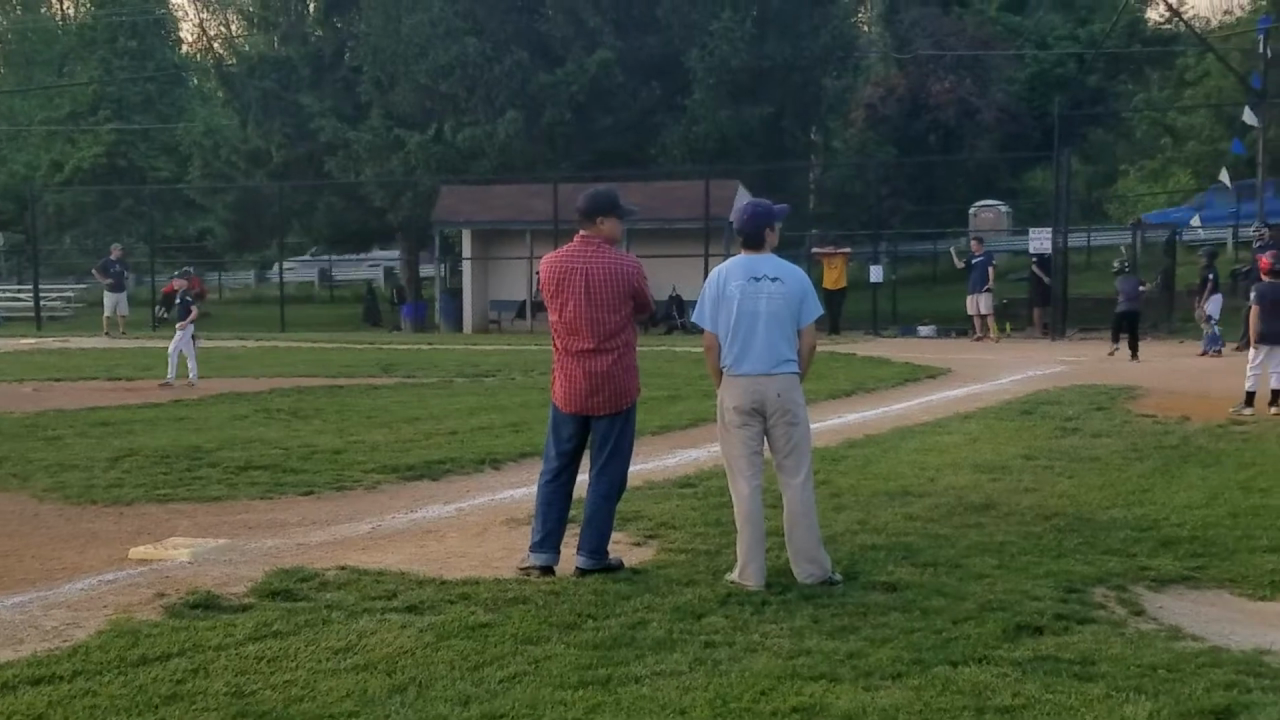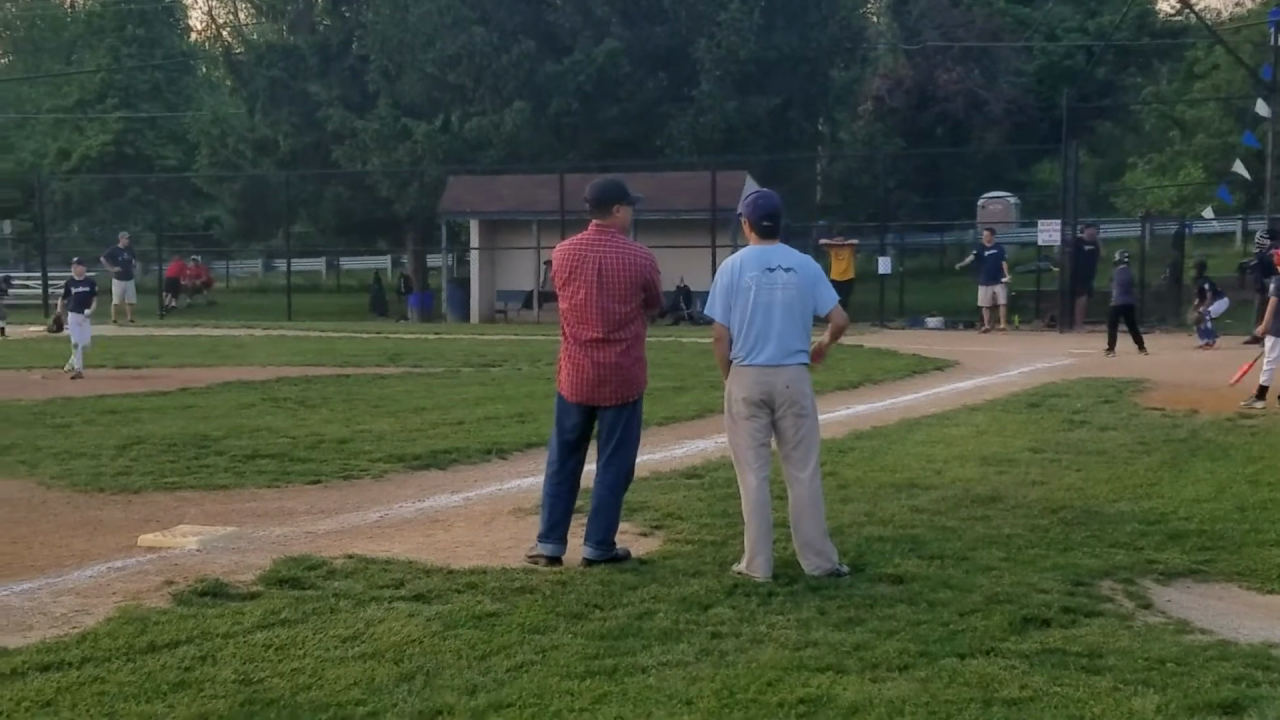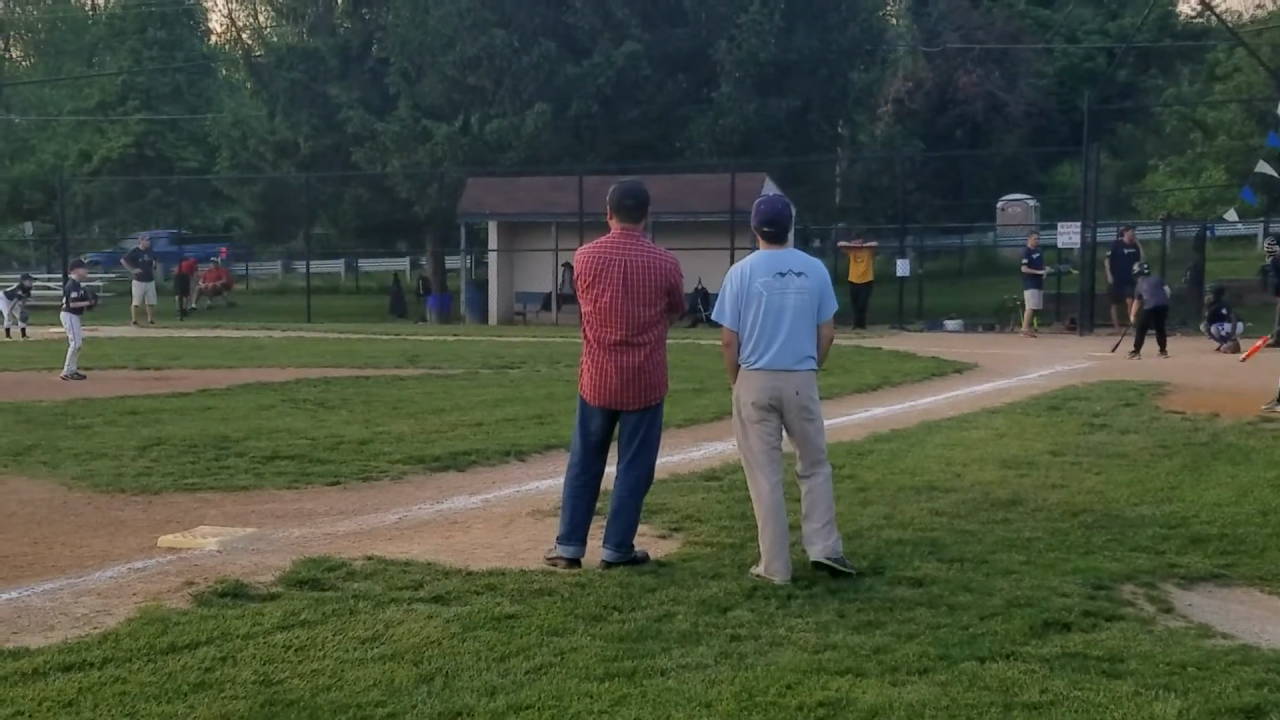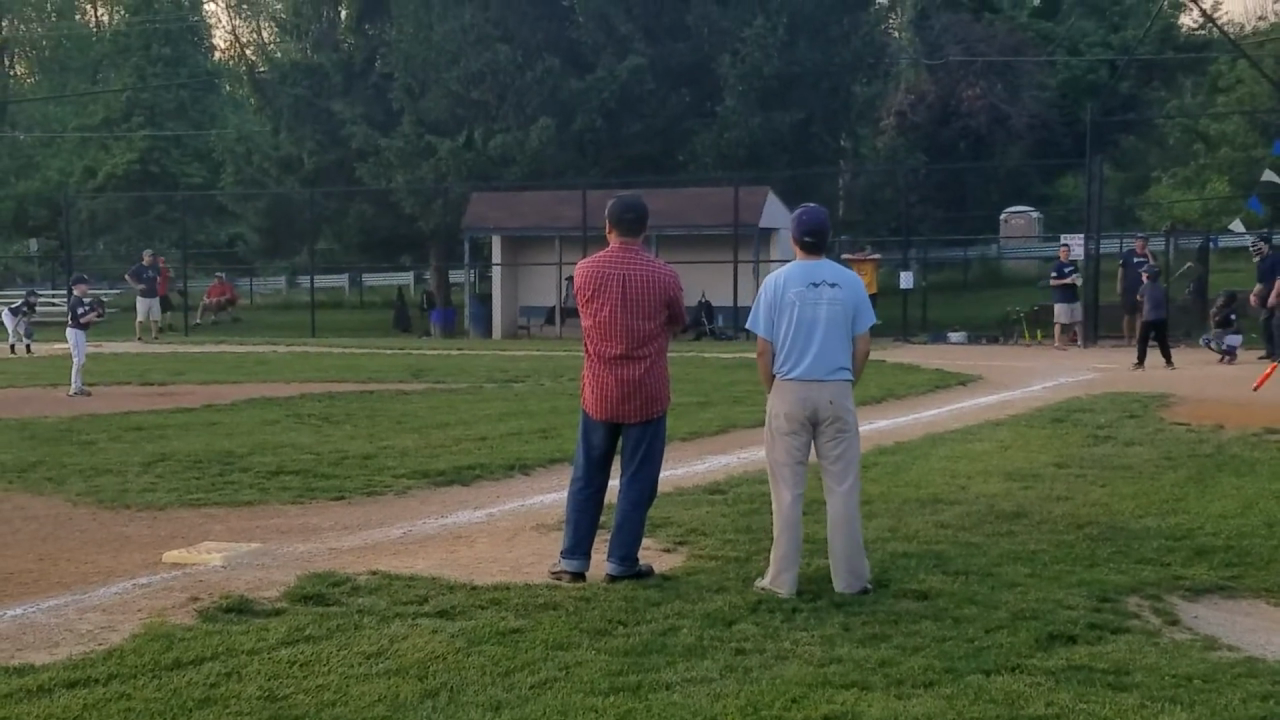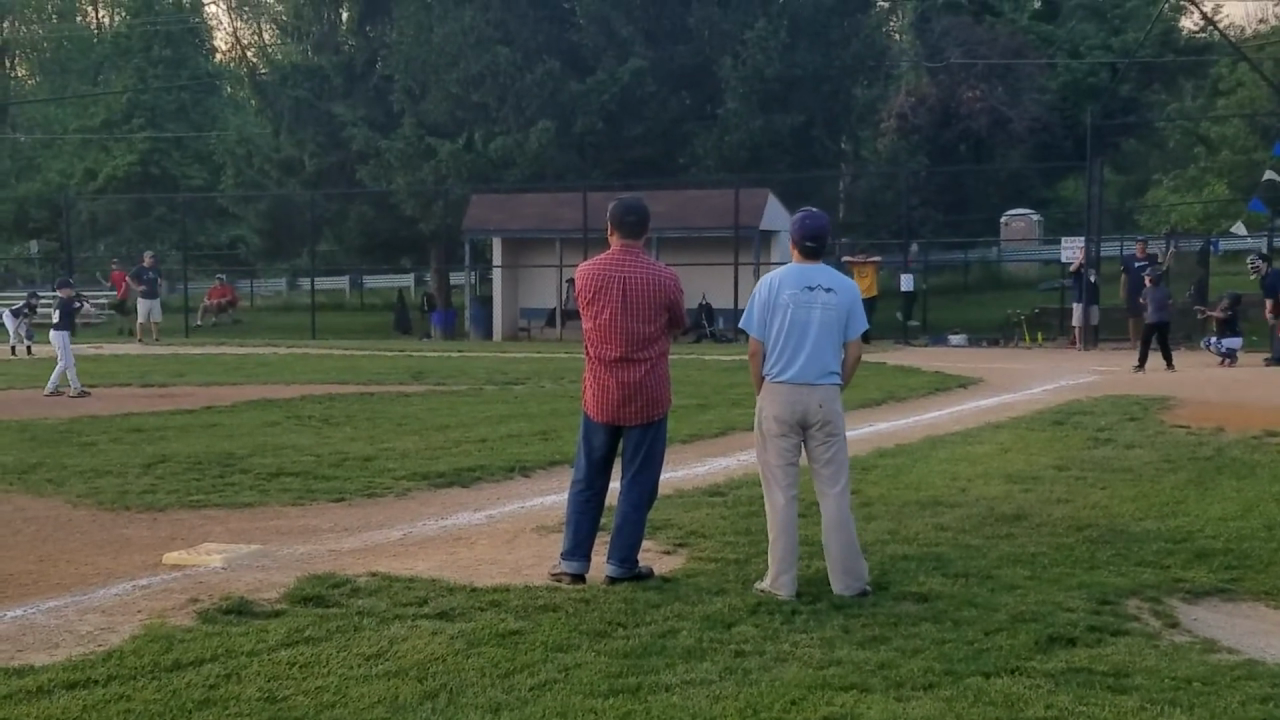
dt=1s
person 1, frame 1
left shoulder: (721, 276)
right shoulder: (795, 275)
left elbow: (711, 343)
right elbow: (808, 341)
left wrist: (722, 386)
right wrist: (795, 380)
left hip: (738, 388)
right hip: (784, 386)
left knee: (746, 482)
right knee: (797, 480)
left ankle: (750, 572)
right ankle: (811, 568)
person 1, frame 2
left shoulder: (733, 267)
right shoulder: (805, 265)
left elbow: (721, 335)
right elbow: (839, 319)
left wrist: (728, 378)
right wrist: (821, 347)
left hip: (746, 379)
right hip: (793, 378)
left knee: (753, 474)
right knee: (804, 473)
left ankle: (757, 563)
right ankle: (818, 561)
person 1, frame 3
left shoulder: (742, 271)
right shoulder: (814, 269)
left elbow: (729, 340)
right elbow: (827, 333)
left wrist: (736, 381)
left hip: (756, 383)
right hip: (801, 381)
left knee: (766, 476)
right knee: (816, 465)
left ankle: (775, 566)
right ankle: (823, 546)
person 1, frame 4
left shoulder: (777, 281)
right shoulder: (850, 281)
left elbow: (763, 349)
right elbow: (862, 347)
left wrist: (772, 392)
left hip: (789, 393)
right hip: (836, 394)
left knee: (787, 490)
right knee: (842, 489)
left ankle: (782, 579)
right ankle: (850, 578)
person 1, frame 5
left shoulder: (772, 283)
right shoulder: (845, 287)
left elbow: (755, 350)
right elbow: (854, 353)
left wrist: (761, 392)
left hip: (779, 396)
right hip: (825, 398)
left knee: (781, 492)
right knee: (834, 491)
left ankle: (781, 581)
right ankle: (848, 580)
person 2, frame 1
left shoulder: (550, 264)
right shoulder: (627, 266)
right elbow: (645, 311)
left hip: (568, 385)
right hip: (614, 385)
left knee: (556, 471)
right knee: (607, 474)
left ankle: (542, 555)
right ankle: (591, 557)
person 2, frame 2
left shoulder: (562, 253)
right shoulder: (641, 258)
right elbow: (654, 308)
left hip: (575, 373)
right hip: (622, 376)
left knee: (563, 461)
right knee: (614, 464)
left ankle: (550, 544)
right ankle: (598, 547)
person 2, frame 3
left shoulder: (585, 257)
right shoulder: (665, 263)
right elbow: (677, 312)
left hip: (597, 377)
right hip: (644, 380)
left knee: (584, 464)
right knee: (634, 467)
left ankle: (568, 546)
right ankle: (616, 549)
person 2, frame 4
left shoulder: (584, 271)
right shoulder: (664, 275)
right elbow: (677, 324)
left hip: (599, 391)
right hip: (646, 392)
left knee: (587, 478)
right knee: (637, 481)
left ankle: (573, 560)
right ankle: (621, 563)
person 2, frame 5
left shoulder: (586, 273)
right shoulder: (665, 278)
right elbow: (678, 326)
left hip: (600, 394)
right hip: (647, 395)
left knee: (587, 480)
right knee: (638, 484)
left ankle: (573, 562)
right ankle: (620, 565)
